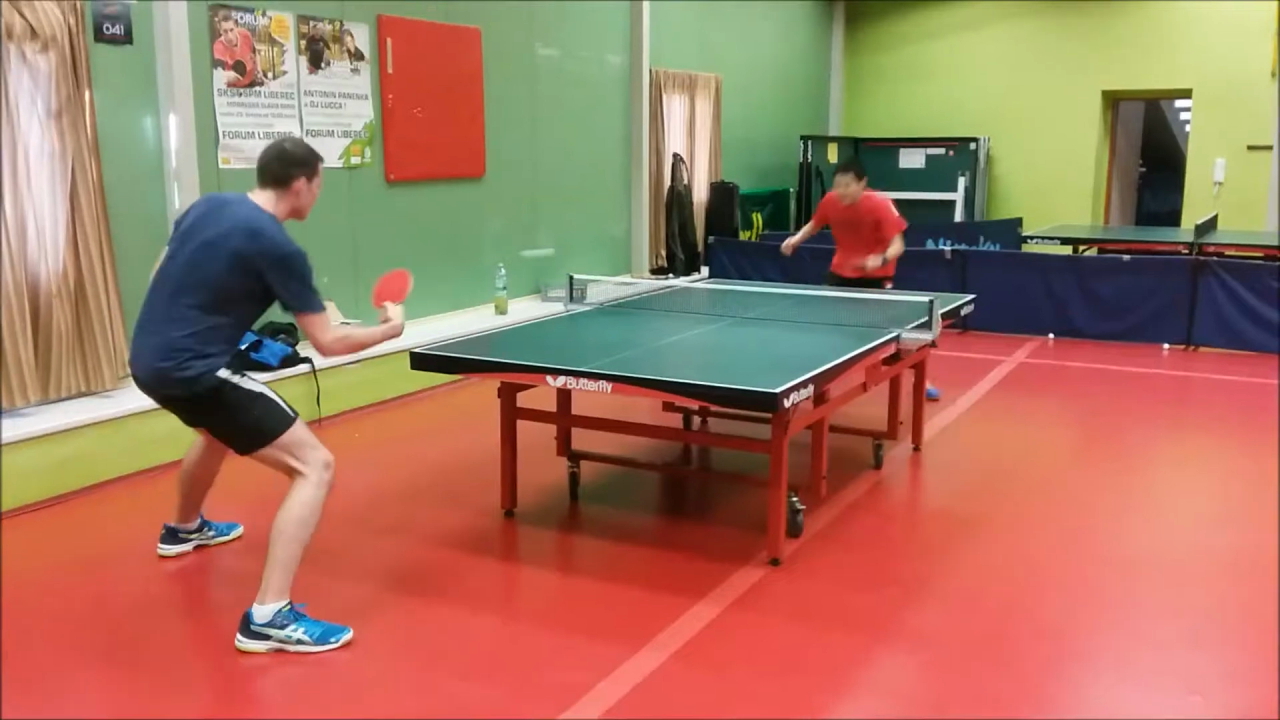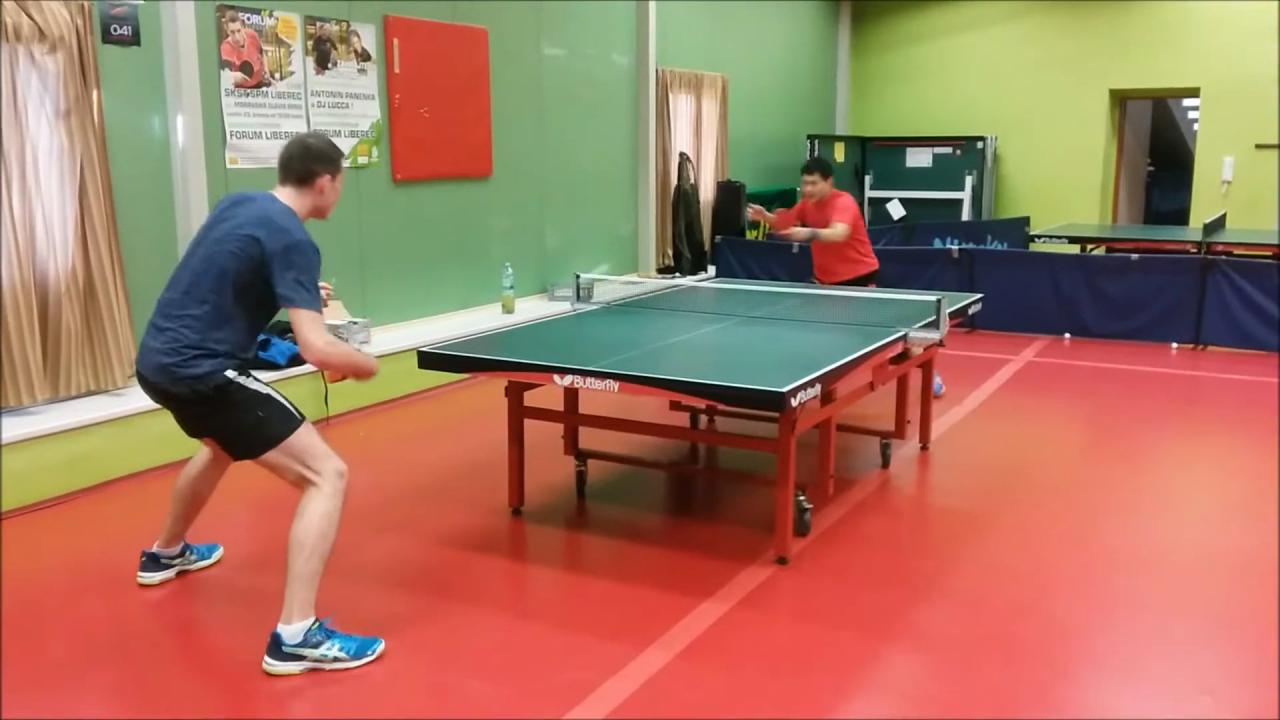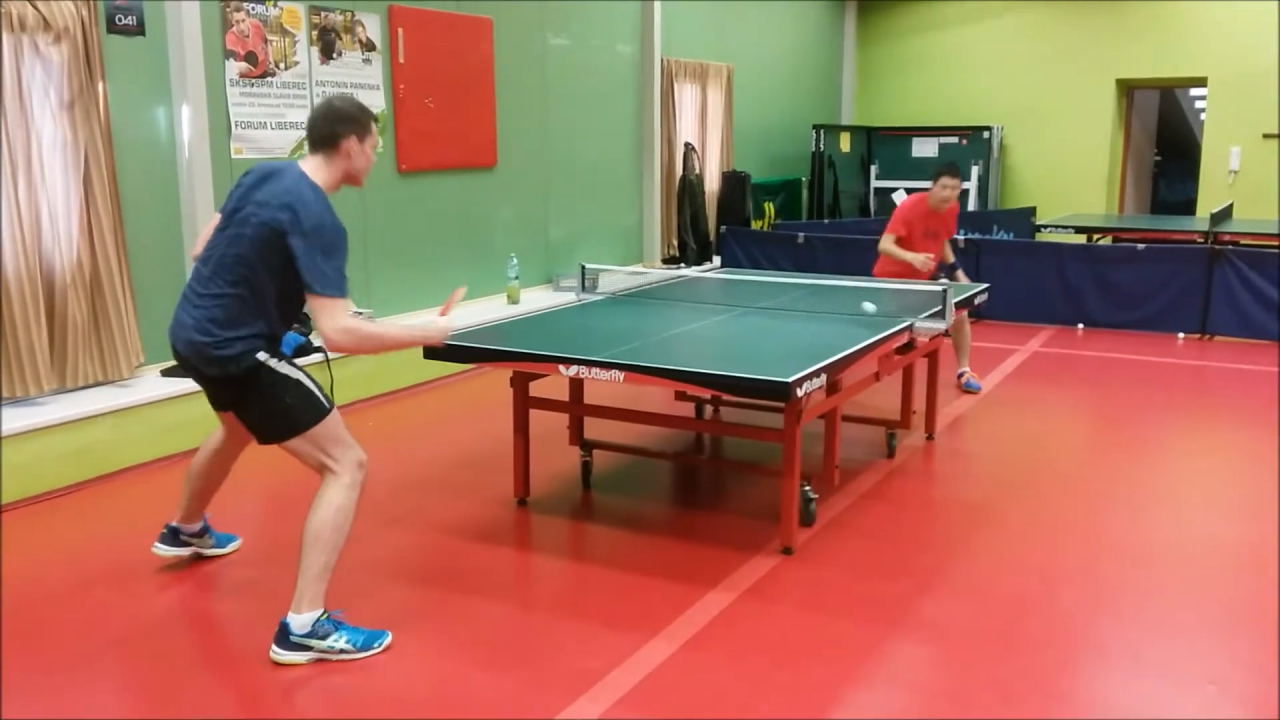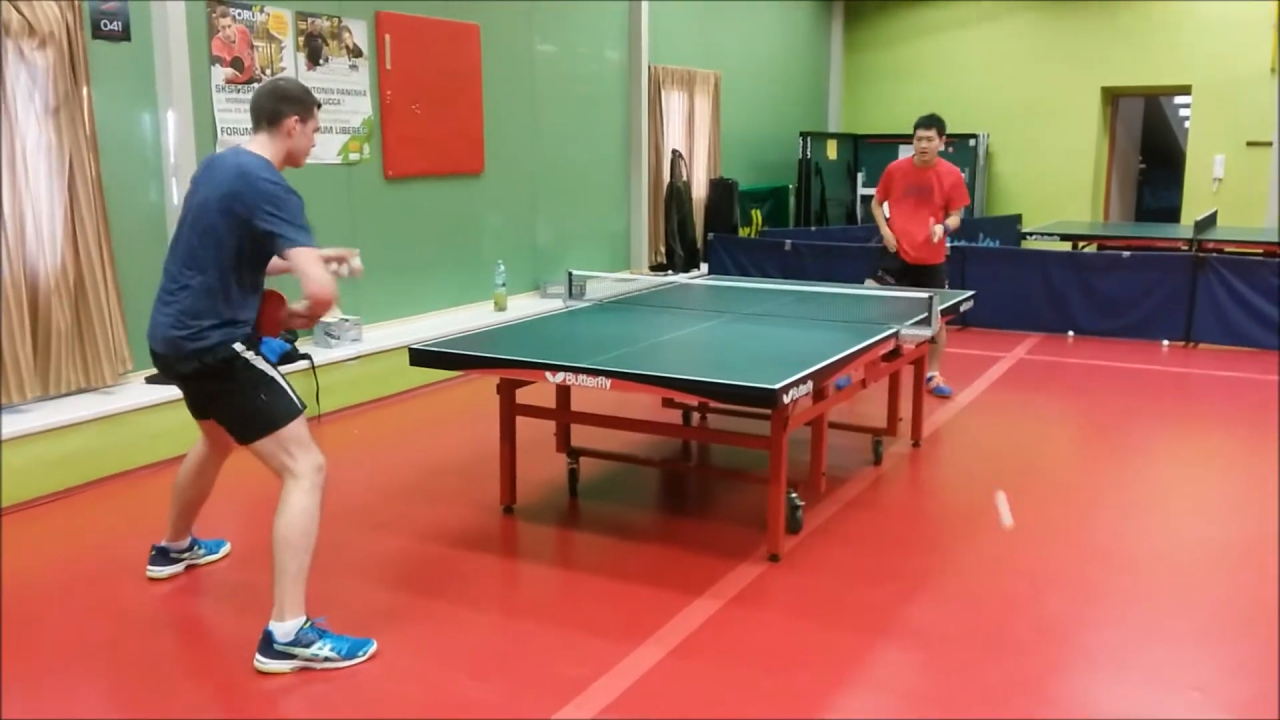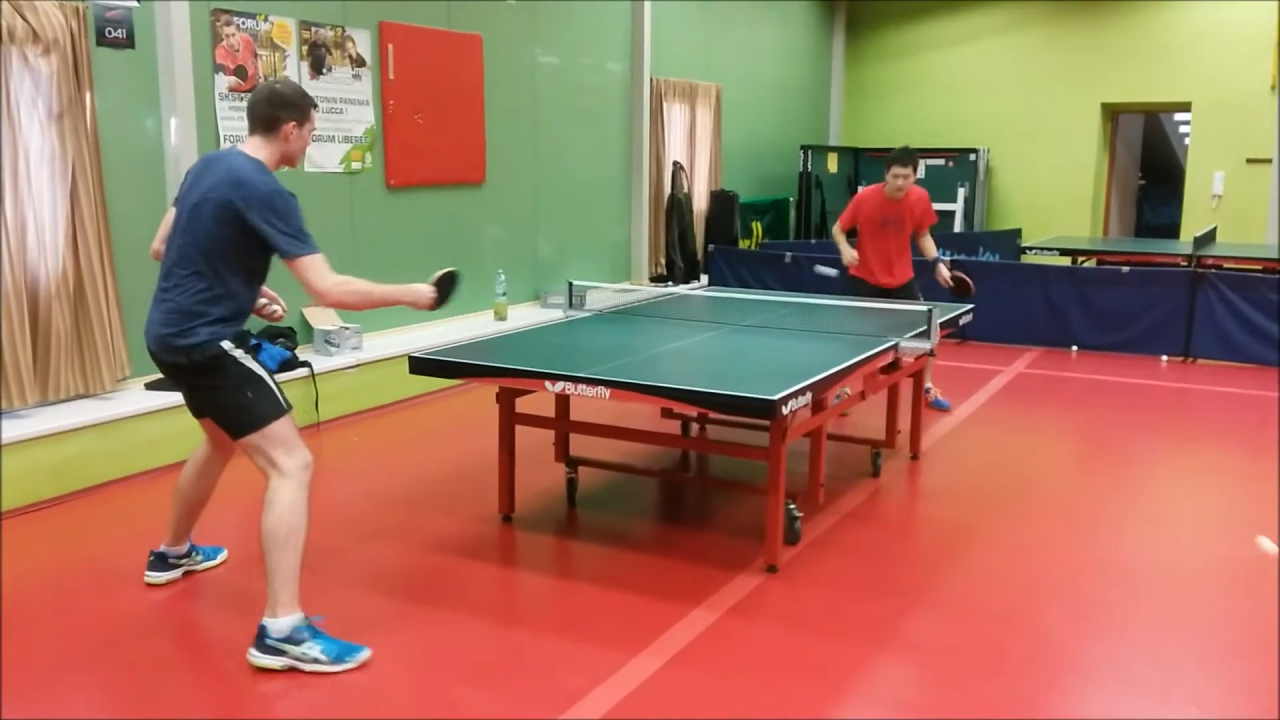
dt=0.5s
person 1, frame 1
left shoulder: (205, 207)
right shoulder: (277, 248)
left elbow: (167, 280)
right elbow: (328, 342)
right wrist: (389, 328)
left hip: (149, 360)
right hip: (194, 371)
left knee: (216, 432)
right knee: (313, 467)
left ankle: (183, 528)
right ankle: (267, 616)
person 1, frame 2
left shoulder: (236, 204)
right shoulder: (294, 242)
right elbow: (315, 348)
right wrist: (362, 363)
left hip: (156, 360)
right hip: (201, 371)
left knee: (222, 444)
right knee: (326, 475)
left ankle: (165, 553)
right ankle: (294, 634)
person 1, frame 3
left shoulder: (262, 174)
right shoulder: (319, 222)
left elbow: (203, 249)
right elbow: (337, 334)
right wrist: (426, 333)
left hip: (192, 333)
right hip: (235, 351)
left knee: (235, 432)
right knee: (345, 465)
left ankle: (183, 530)
right ankle: (302, 626)
person 1, frame 4
left shoulder: (219, 164)
right shoulder: (270, 189)
right elbow: (322, 292)
left wrist: (314, 255)
right wrist: (306, 313)
left hip: (173, 334)
right hip: (215, 343)
left knee: (217, 439)
right knee: (305, 468)
left ankle: (173, 547)
right ankle: (287, 633)
person 1, frame 5
left shoulder: (209, 166)
right shoulder: (265, 192)
left elbow: (161, 248)
right elbow: (328, 288)
right wrist: (408, 295)
left hip: (171, 332)
right hip: (204, 342)
left knee: (221, 439)
right knee: (290, 466)
left ankle: (171, 553)
right ankle: (282, 630)
person 2, frame 1
left shoulder: (880, 204)
right shoulder: (830, 201)
left elbow: (898, 245)
right elbow: (815, 224)
left wrist: (881, 259)
right wrist: (796, 238)
left hip: (876, 273)
right hip: (841, 271)
person 2, frame 2
left shoulder: (843, 203)
right shoulder: (810, 201)
left elbow: (839, 234)
right elbow: (783, 221)
left wrist: (810, 233)
right wrist: (764, 215)
left hip: (859, 273)
right hip: (827, 277)
person 2, frame 3
left shoulder: (953, 210)
right shoulder: (911, 207)
right elbow: (884, 245)
left wrist: (955, 269)
right wrist: (912, 258)
left hip: (928, 275)
right hip: (891, 277)
left knee: (959, 314)
left ankle: (964, 371)
person 2, frame 4
left shoulder: (952, 174)
right shoulder: (895, 169)
left elbow: (956, 216)
right elbow: (877, 203)
left wrist: (943, 227)
right wrist: (884, 229)
left hip: (931, 259)
right hip: (897, 254)
left ankle: (932, 374)
person 2, frame 5
left shoulder: (920, 198)
right shoulder: (864, 198)
left elbow: (923, 235)
right elbow: (838, 229)
left wrist: (938, 263)
right wrist: (845, 248)
left hip: (902, 280)
right hip: (864, 279)
left ankle: (928, 388)
right ankle: (843, 388)
